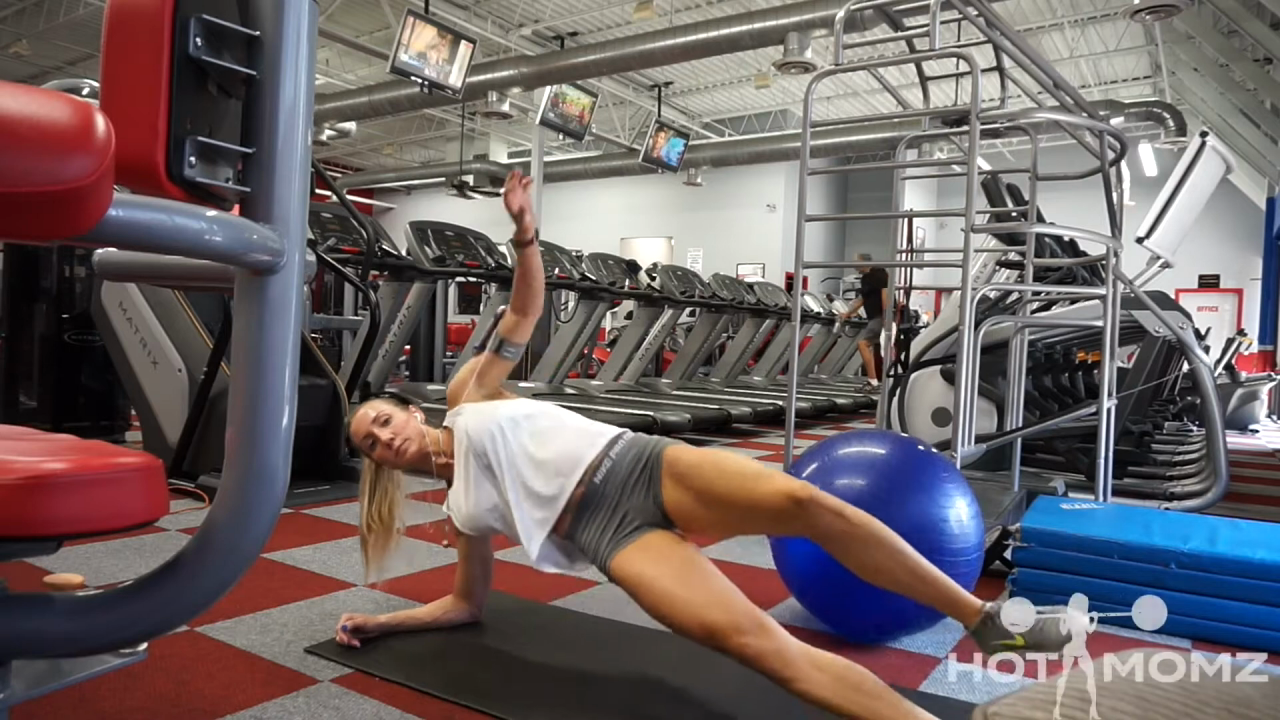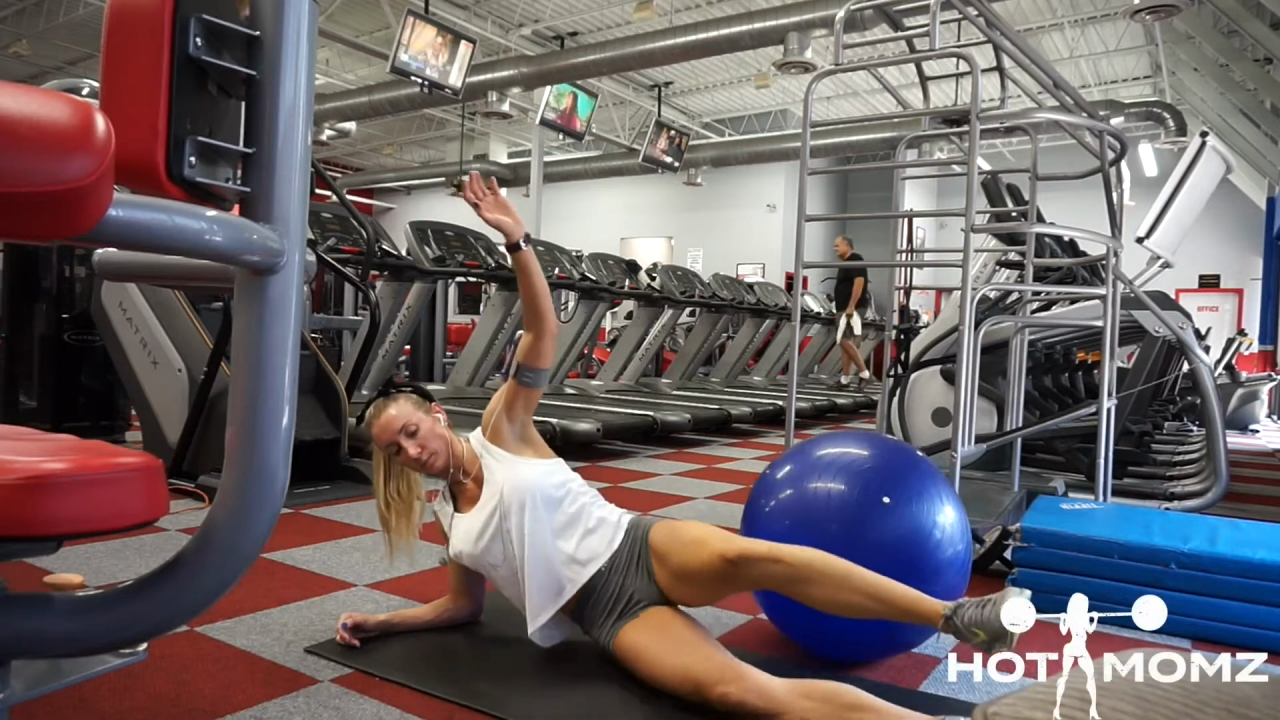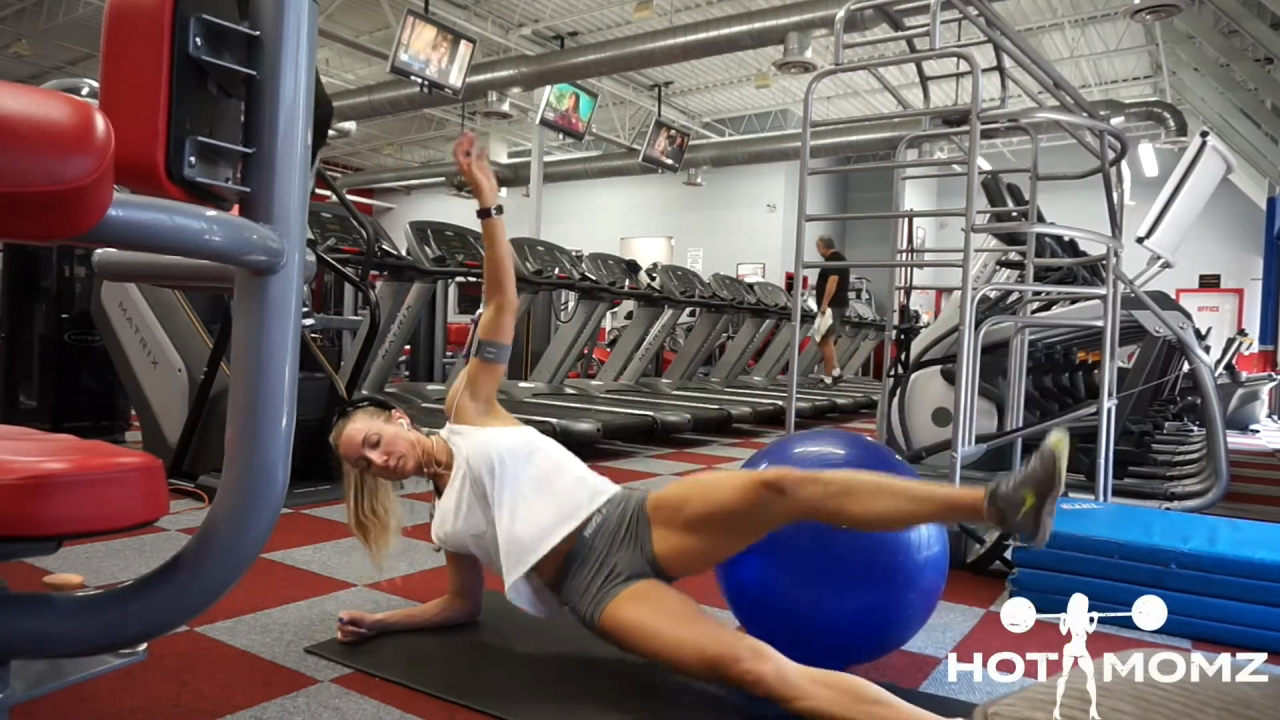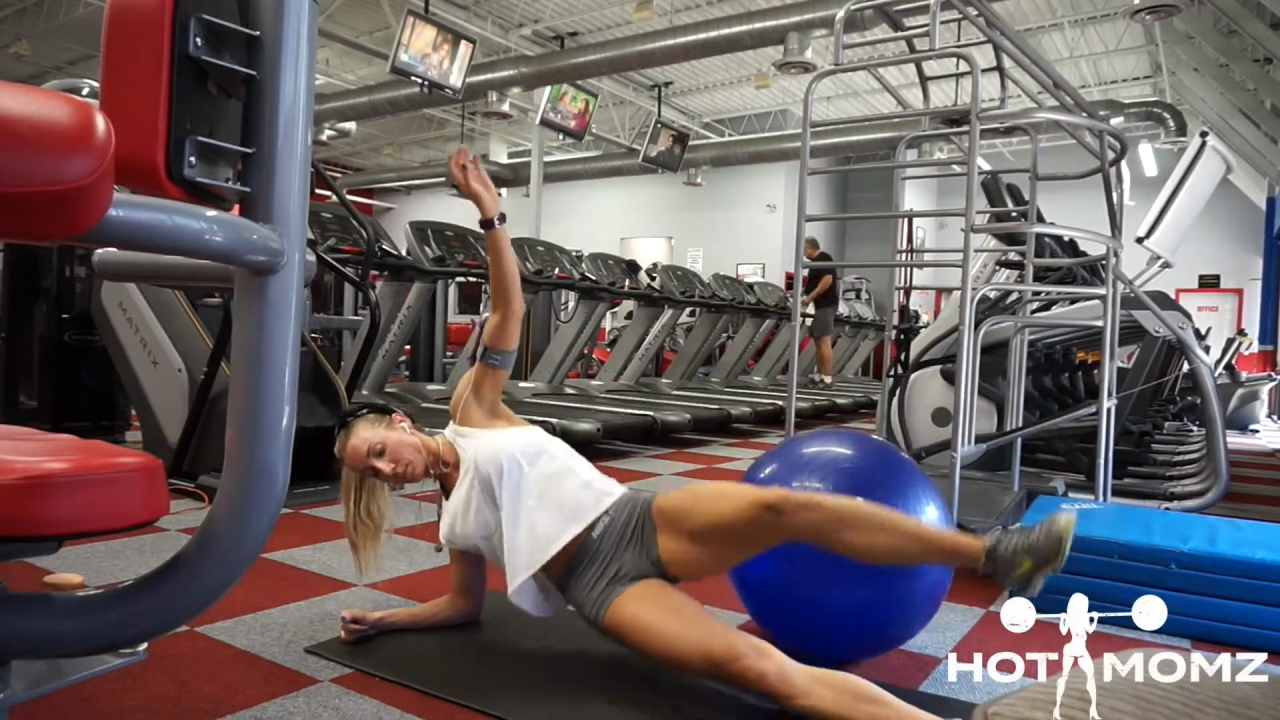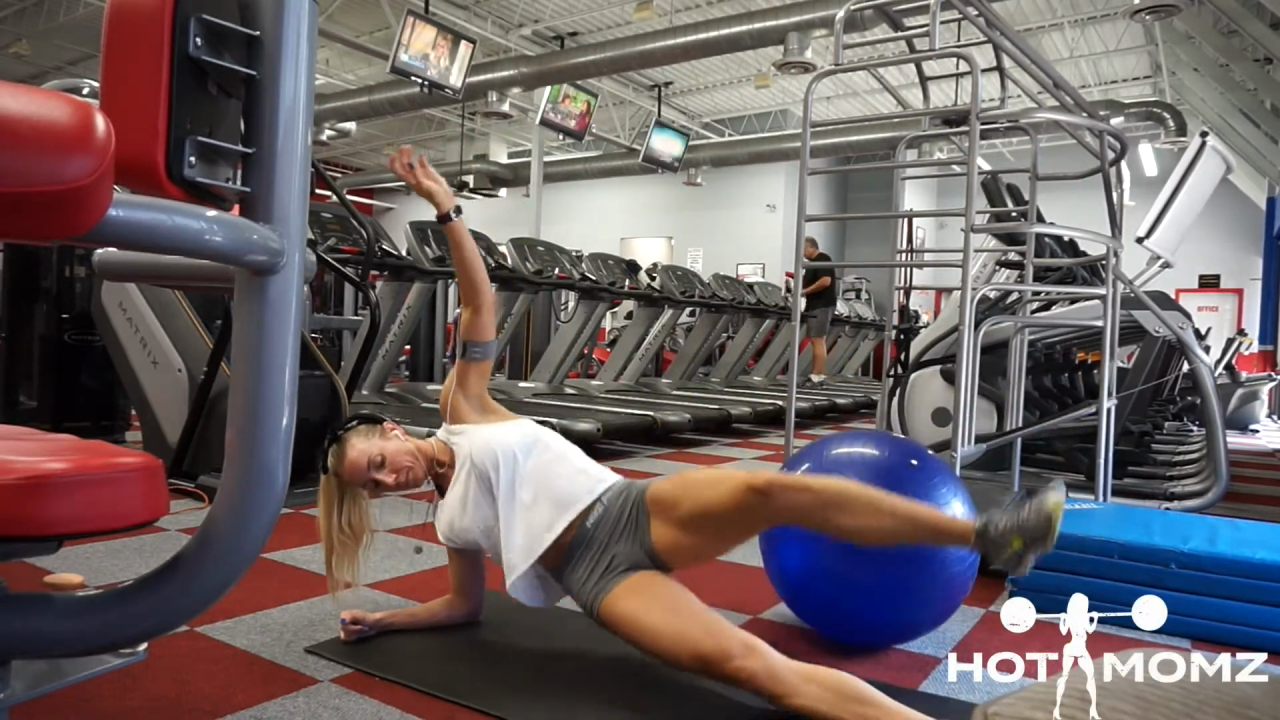
dt=1s
person 1, frame 1
left shoulder: (469, 391)
right shoulder: (461, 502)
left elbow: (528, 305)
right elbow: (466, 604)
left wrist: (521, 230)
right wrist: (378, 623)
left hip: (645, 466)
right hip: (613, 531)
left knee: (803, 501)
right knee: (754, 641)
left ankle: (984, 617)
person 1, frame 2
left shoulder: (500, 428)
right shoulder: (453, 521)
left elbow: (544, 331)
right elbow: (462, 607)
left wrist: (515, 240)
right wrist: (377, 621)
left hip: (639, 548)
right hip: (611, 613)
left knee: (746, 556)
left ankle: (958, 615)
person 1, frame 3
left shoulder: (467, 410)
right shoulder: (448, 521)
left elbow: (502, 304)
right elbow: (461, 606)
left wrist: (488, 204)
right wrist: (376, 622)
left hip: (630, 520)
right hip: (601, 584)
left knee: (780, 486)
left ankle: (997, 503)
person 1, frame 4
left shoulder: (470, 410)
right shoulder: (455, 521)
left elbow: (509, 310)
right elbow: (464, 605)
left wrist: (489, 215)
right wrist: (379, 620)
left hip: (637, 521)
right hip: (606, 583)
left knee: (784, 506)
left ankle: (992, 552)
person 1, frame 5
left shoulder: (462, 407)
right shoulder: (451, 518)
left elbow: (481, 302)
right elbow: (463, 605)
left wrist: (445, 209)
right wrist: (380, 620)
left hip: (635, 510)
right hip: (602, 571)
left knee: (772, 490)
left ankle: (986, 533)
